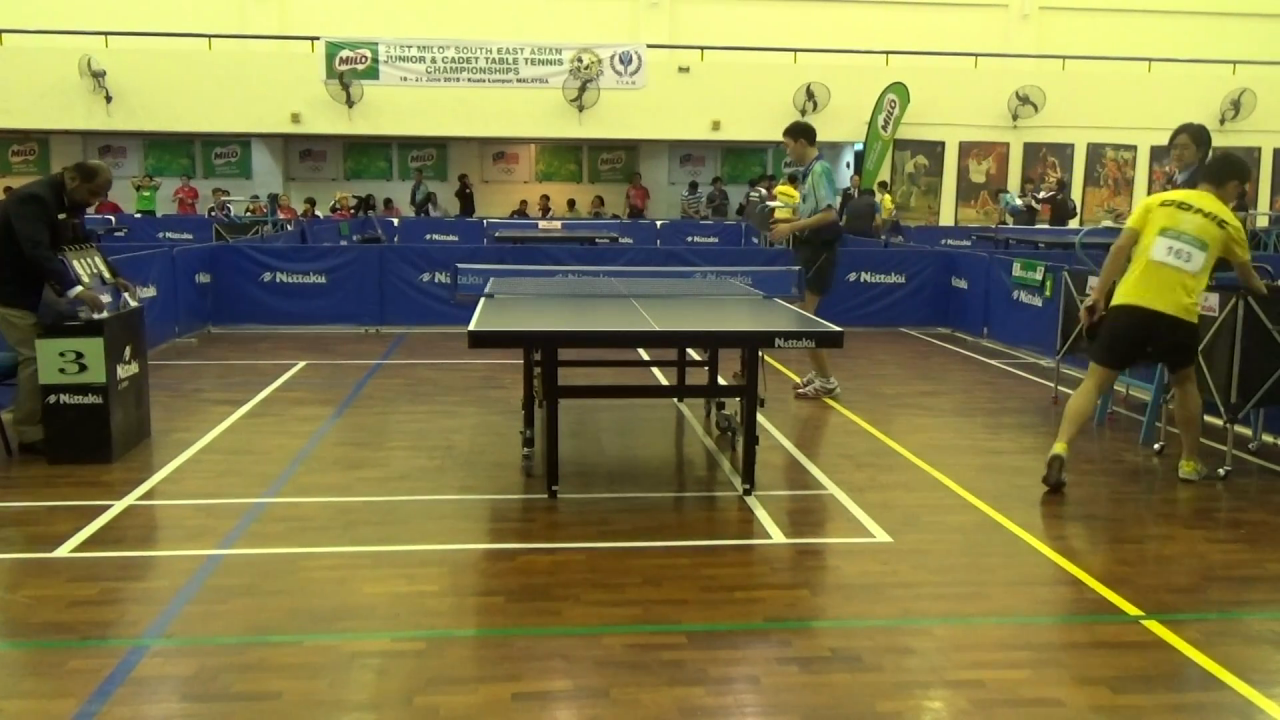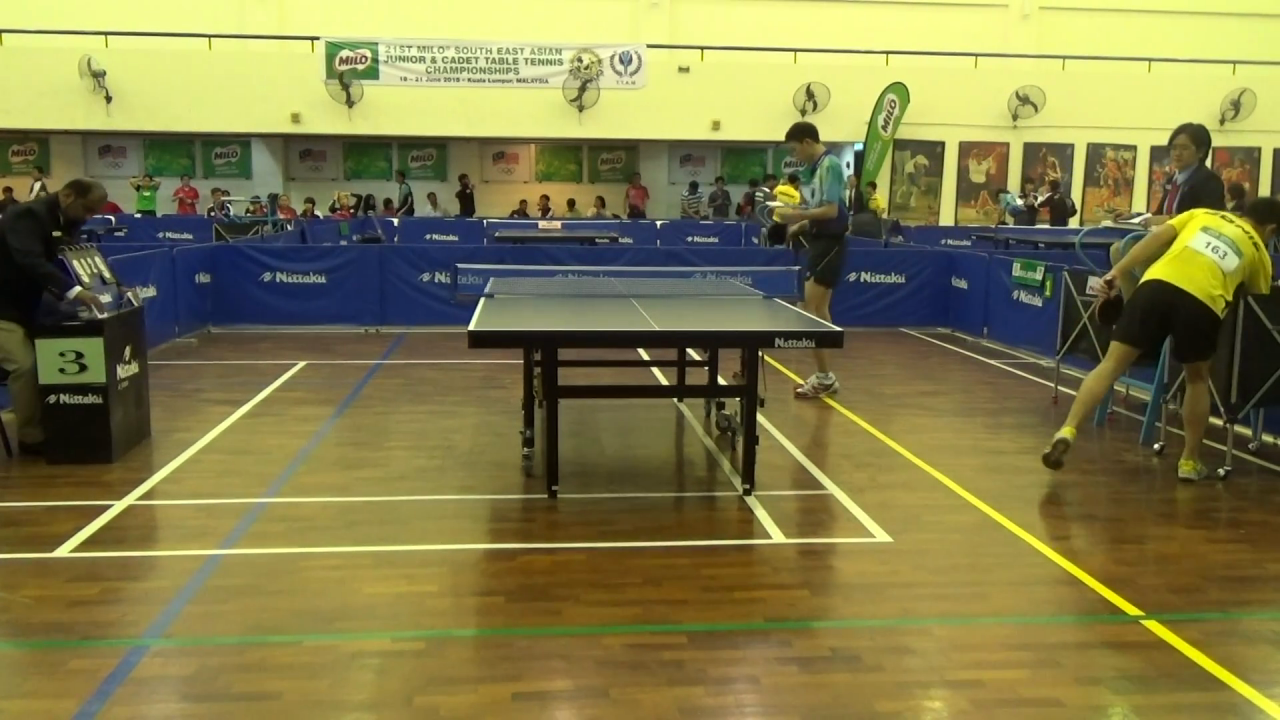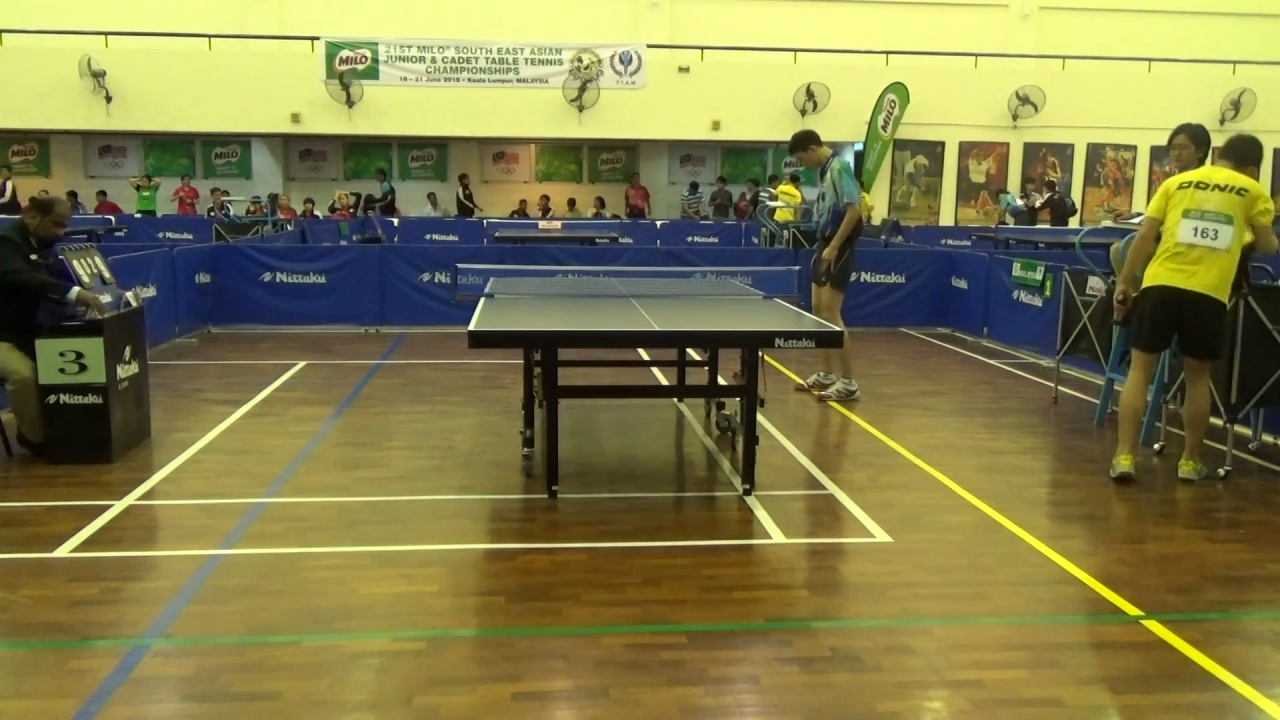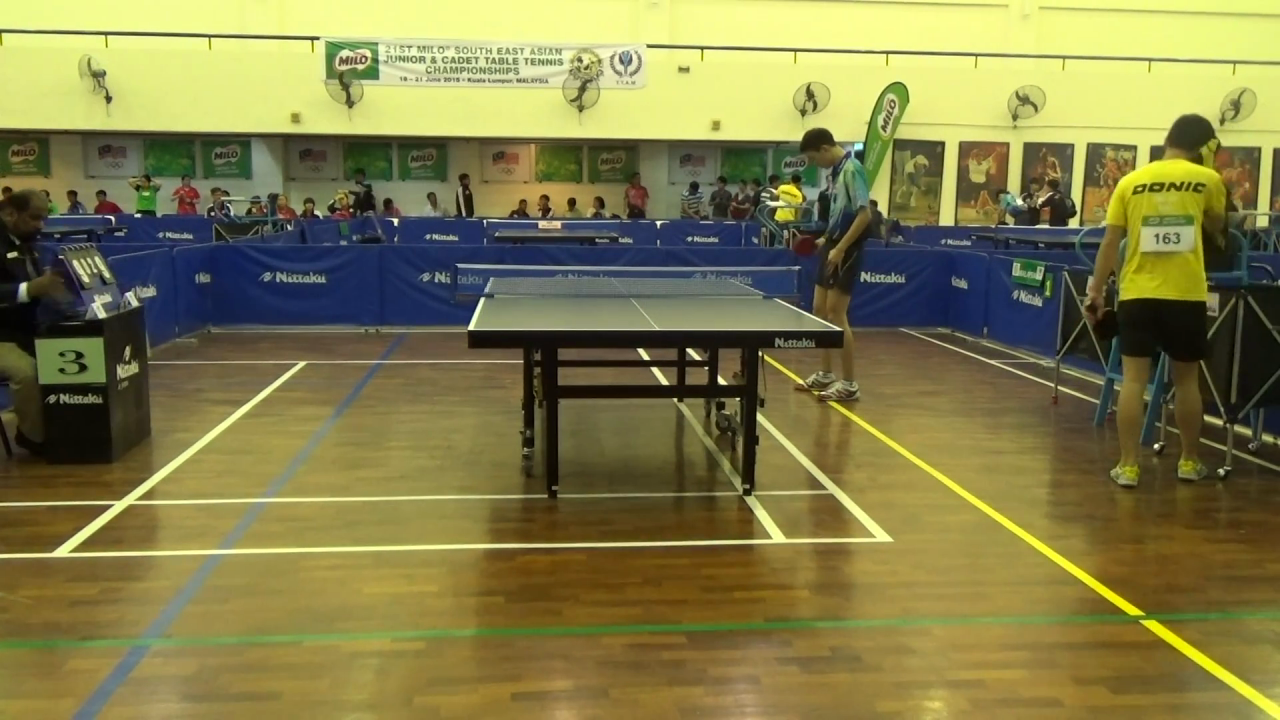
dt=0.4s
person 1, frame 1
left shoulder: (1160, 201)
right shoulder: (1229, 223)
left elbow: (1121, 247)
right elbow: (1247, 275)
left wrist: (1097, 293)
right wrist: (1262, 291)
left hip: (1129, 303)
right hip: (1178, 313)
left knee: (1094, 385)
right knee: (1184, 382)
left ankle: (1060, 448)
right ankle: (1190, 462)
person 1, frame 2
left shoulder: (1202, 214)
left elbow: (1155, 238)
left wrist: (1116, 273)
left hip: (1158, 287)
right hip: (1202, 304)
left knee: (1112, 363)
right knee: (1197, 379)
left ankle: (1067, 433)
right ankle: (1190, 463)
person 1, frame 3
left shoulder: (1177, 182)
left elbow: (1145, 235)
left wrist: (1125, 284)
left hip: (1160, 286)
right hip: (1209, 294)
left knee: (1140, 371)
right knee: (1198, 377)
left ankle: (1124, 458)
right ankle: (1190, 461)
person 1, frame 4
left shoulder: (1131, 182)
right shoulder: (1208, 180)
left elbow: (1110, 242)
right elbow: (1217, 225)
left wrist: (1096, 291)
left hip: (1137, 294)
right hip: (1187, 295)
left knee: (1134, 378)
right knee: (1187, 379)
left ankle: (1128, 465)
right ankle: (1190, 462)
person 2, frame 1
left shoulder: (821, 171)
right shoulder: (809, 171)
left elbow: (829, 215)
left wrist: (792, 228)
right wrist: (788, 225)
left hip: (820, 250)
right hip: (809, 248)
right knee: (801, 314)
left ankle: (826, 381)
right ankle: (818, 372)
person 2, frame 2
left shoulder: (829, 165)
right shoulder: (819, 166)
left elbow: (831, 210)
left wrist: (796, 214)
right wrist: (799, 225)
left hip: (829, 244)
right hip: (820, 243)
left knee: (810, 310)
right knee: (818, 311)
left ankle: (824, 376)
right ankle: (823, 376)
person 2, frame 3
left shoulder: (839, 167)
right shoulder: (826, 170)
left elbow: (854, 211)
left wrist: (834, 247)
left hip: (838, 248)
right hip: (826, 245)
left knee: (831, 314)
right knee: (819, 312)
left ankle: (848, 382)
right ankle: (826, 374)
person 2, frame 4
left shoulder: (852, 169)
right shoulder: (839, 170)
left elbow: (864, 214)
left wrist: (840, 249)
right wrist: (826, 239)
left hip: (845, 251)
right hip: (832, 248)
left knee: (836, 316)
right knee: (820, 312)
left ankle: (849, 384)
right ankle: (825, 374)
person 3, frame 1
left shoulder: (70, 202)
right shoulder: (33, 199)
left elbow: (81, 244)
right elbow: (38, 253)
left wrist: (112, 278)
right wrist: (75, 290)
left hip: (34, 290)
right knee: (35, 357)
right ankle: (30, 434)
person 3, frame 2
left shoulder: (67, 223)
right shoulder: (29, 216)
right elbow: (32, 263)
right wrist: (74, 291)
left hip: (29, 308)
right knee: (26, 366)
right ankle: (32, 437)
person 3, frame 3
left shoulder: (40, 245)
left elbow: (54, 283)
right elbow: (23, 279)
right wrist: (76, 294)
left hip: (24, 332)
right knee: (24, 373)
right ankle: (34, 436)
person 3, frame 4
left shoulder: (24, 242)
left elbow: (39, 283)
right wrist: (27, 290)
left hip: (23, 331)
right knee: (28, 371)
right ankle: (33, 436)
